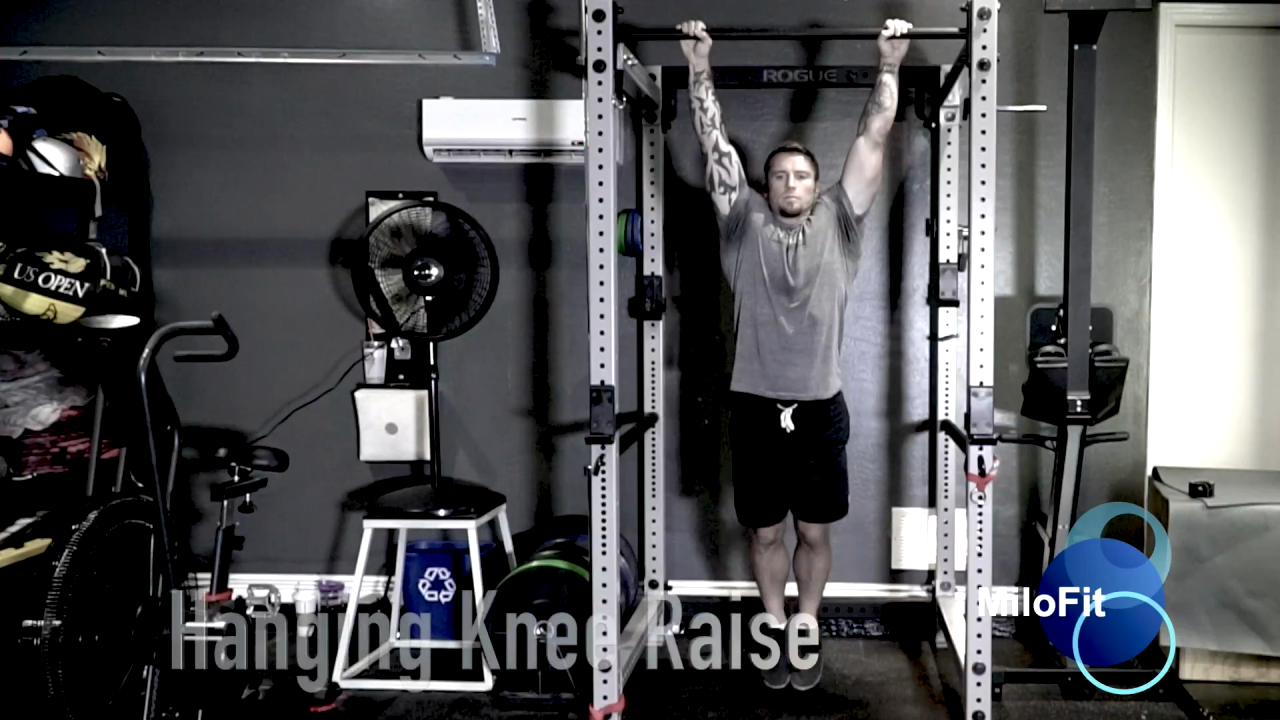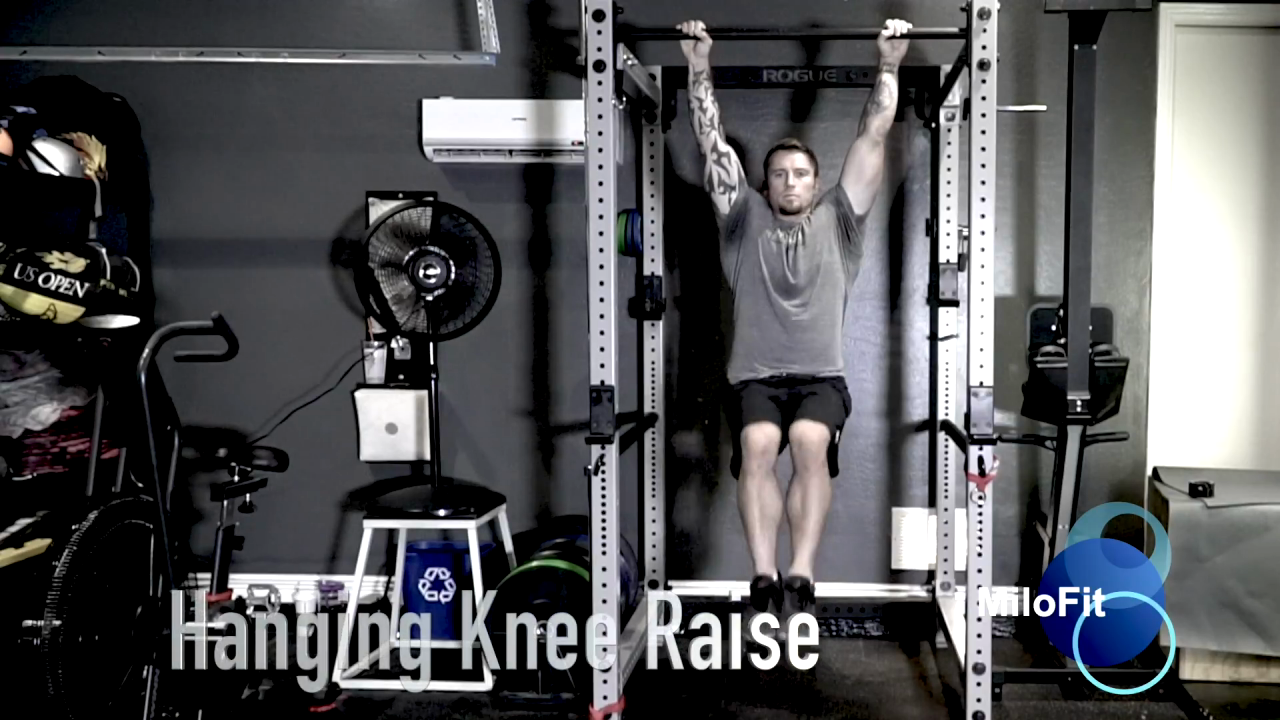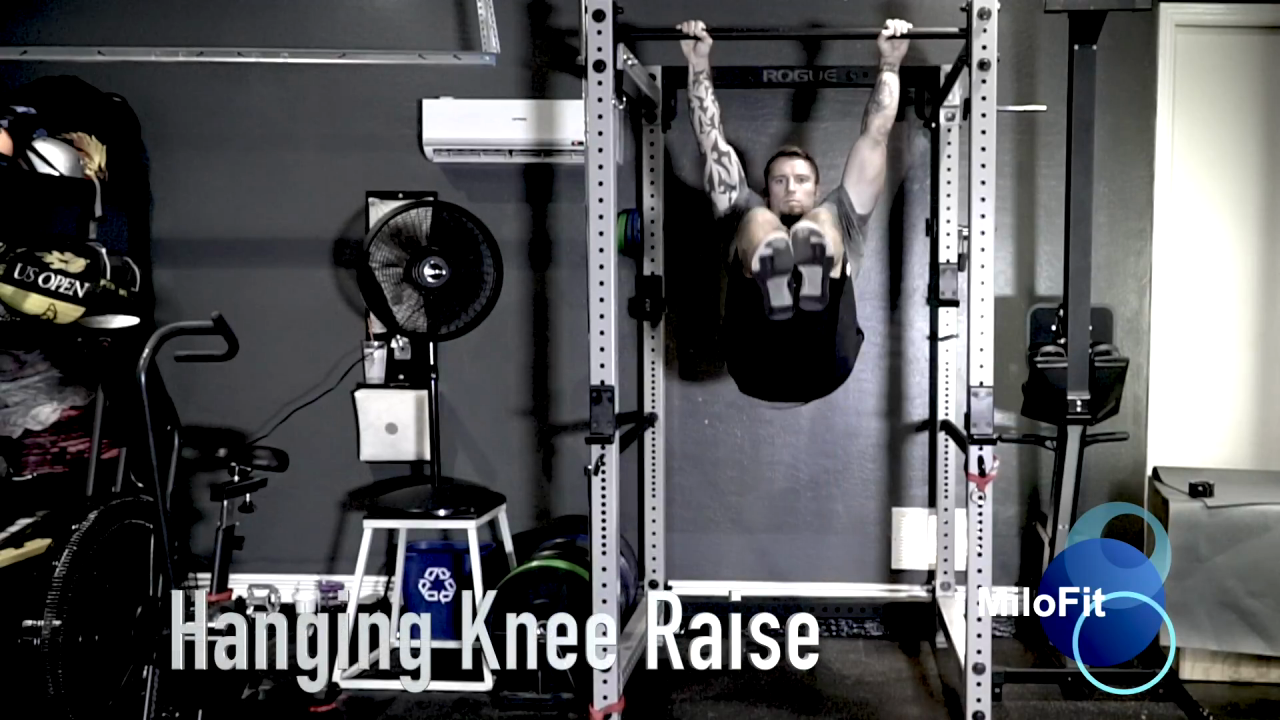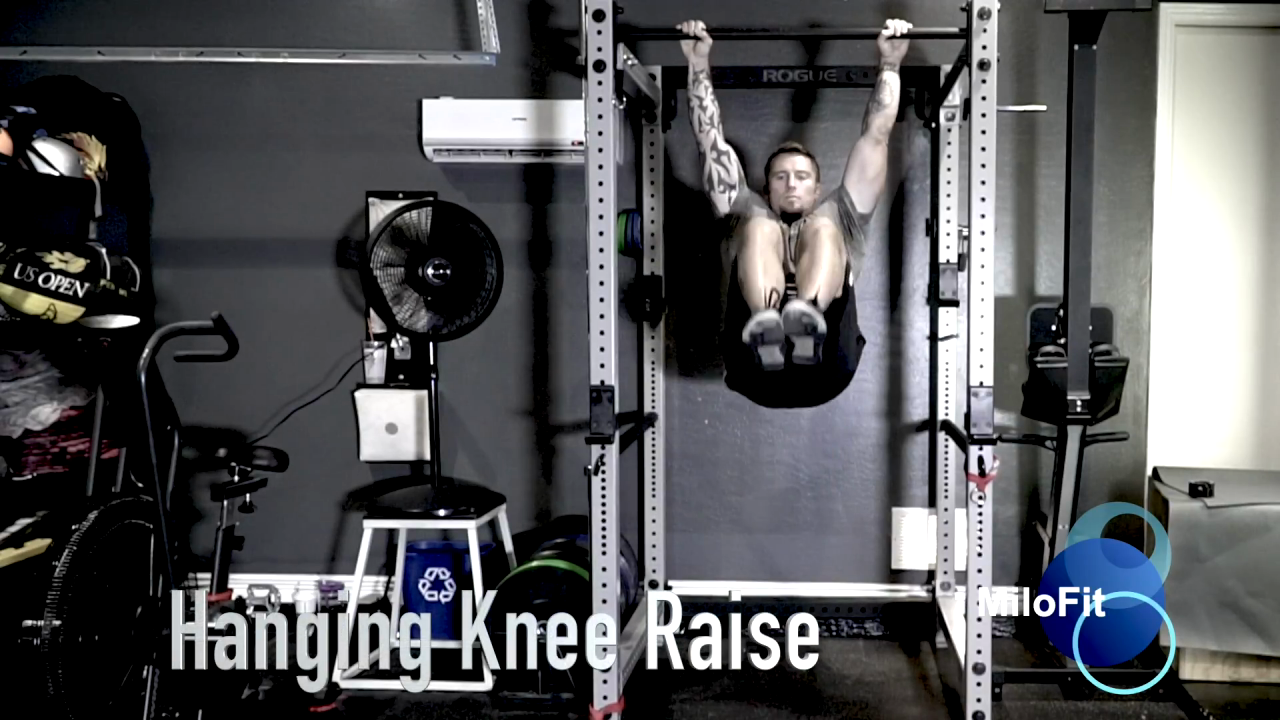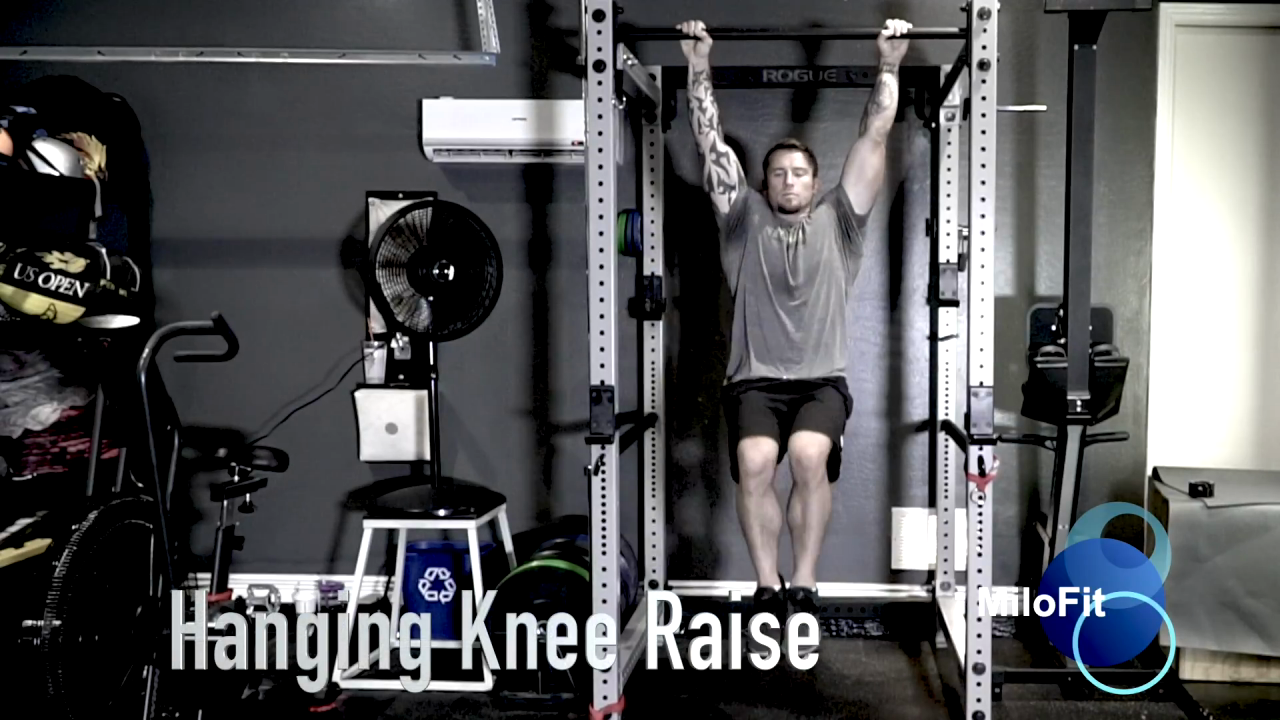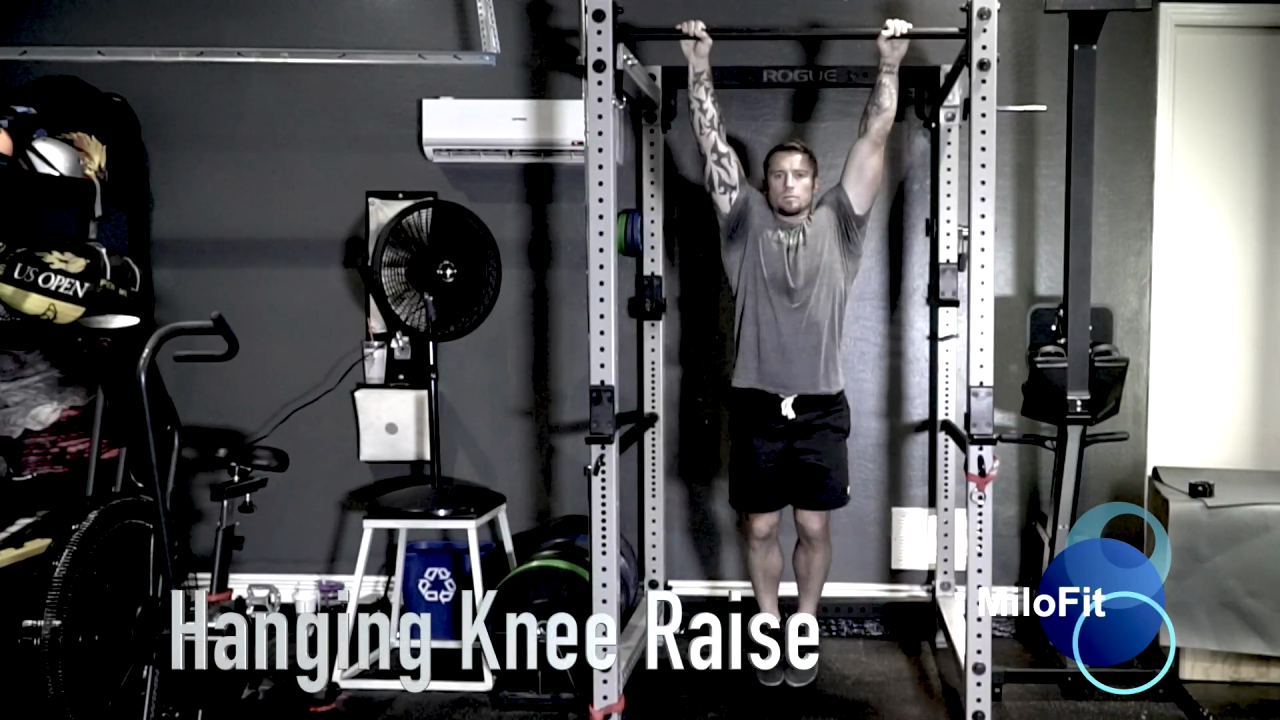
dt=0.4s
person 1, frame 1
left shoulder: (838, 219)
right shoulder: (744, 220)
left elbow: (872, 140)
right elbow: (715, 145)
left wrist: (888, 67)
right wrist: (699, 69)
left hip: (820, 407)
right hip: (756, 407)
left knee: (814, 532)
right knee: (765, 533)
left ankle: (807, 630)
right ankle: (775, 628)
person 1, frame 2
left shoulder: (838, 218)
right shoulder: (743, 218)
left elbow: (871, 140)
right elbow: (713, 144)
left wrist: (888, 67)
right wrist: (699, 69)
left hip: (819, 380)
right hip: (756, 379)
left knee: (809, 449)
right knee: (758, 450)
left ankle: (800, 585)
right ankle: (765, 584)
person 1, frame 3
left shoulder: (838, 215)
right shoulder: (748, 210)
left elbow: (874, 138)
right elbow: (712, 142)
left wrist: (889, 64)
right wrist: (699, 66)
left hip: (827, 353)
right hip: (752, 355)
left knee: (822, 225)
right knee: (759, 223)
left ankle: (812, 278)
right ankle: (772, 280)
person 1, frame 4
left shoulder: (839, 213)
right shoulder: (749, 211)
left elbow: (876, 137)
right elbow: (711, 143)
left wrist: (889, 65)
right wrist: (699, 66)
left knee: (823, 230)
right knee: (759, 231)
left ankle: (807, 316)
right ankle: (765, 325)
person 1, frame 5
left shoulder: (838, 218)
right shoulder: (743, 219)
left elbow: (873, 138)
right elbow: (711, 144)
left wrist: (889, 65)
right wrist: (699, 67)
left hip: (821, 385)
right hip: (754, 383)
left knee: (809, 455)
right knee: (754, 460)
left ankle: (802, 590)
right ankle: (768, 590)
person 1, frame 6
left shoulder: (839, 219)
right shoulder: (745, 219)
left elbow: (873, 139)
right elbow: (713, 142)
left wrist: (889, 65)
right wrist: (699, 66)
left hip: (820, 407)
right hip: (756, 404)
left knee: (813, 527)
right knee: (760, 527)
right ankle: (770, 628)
